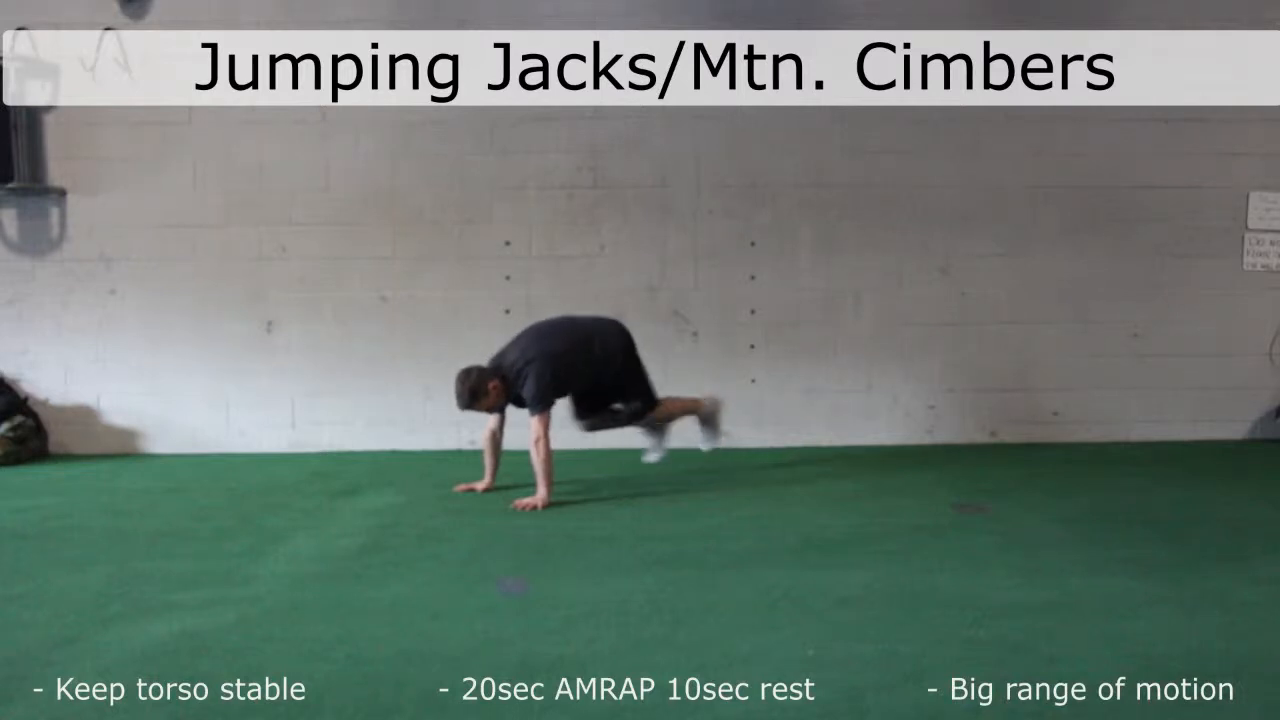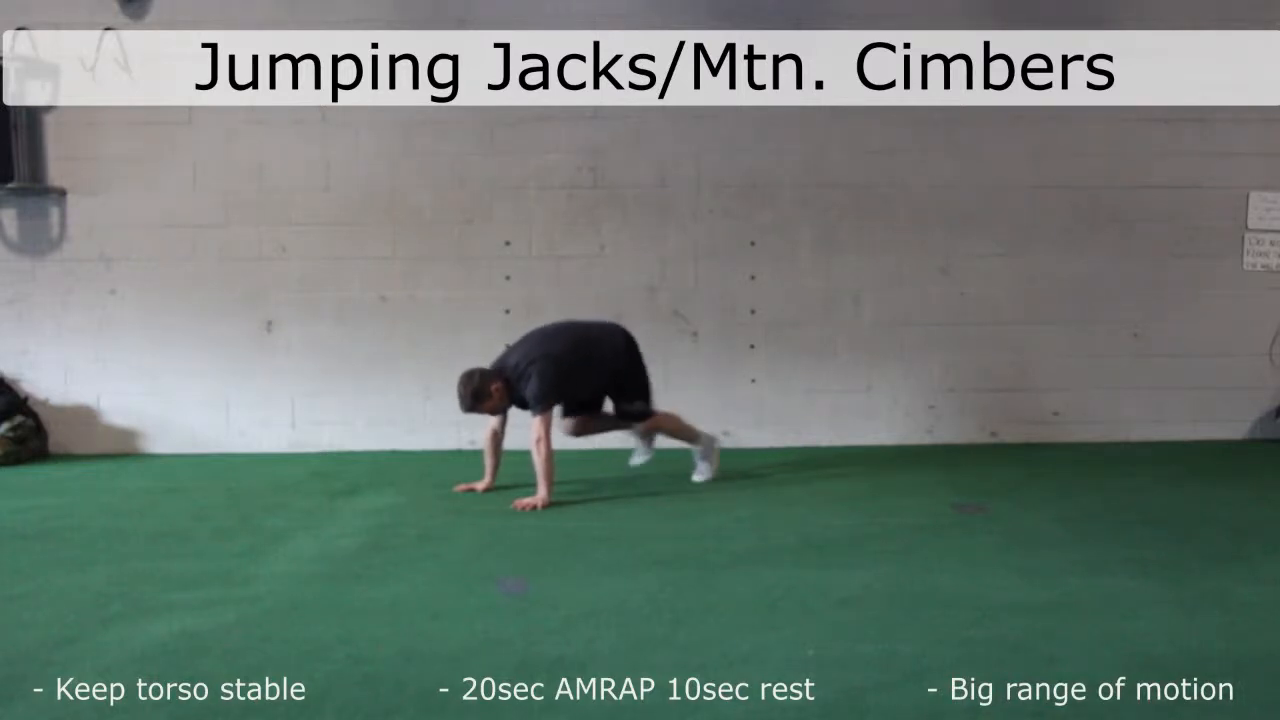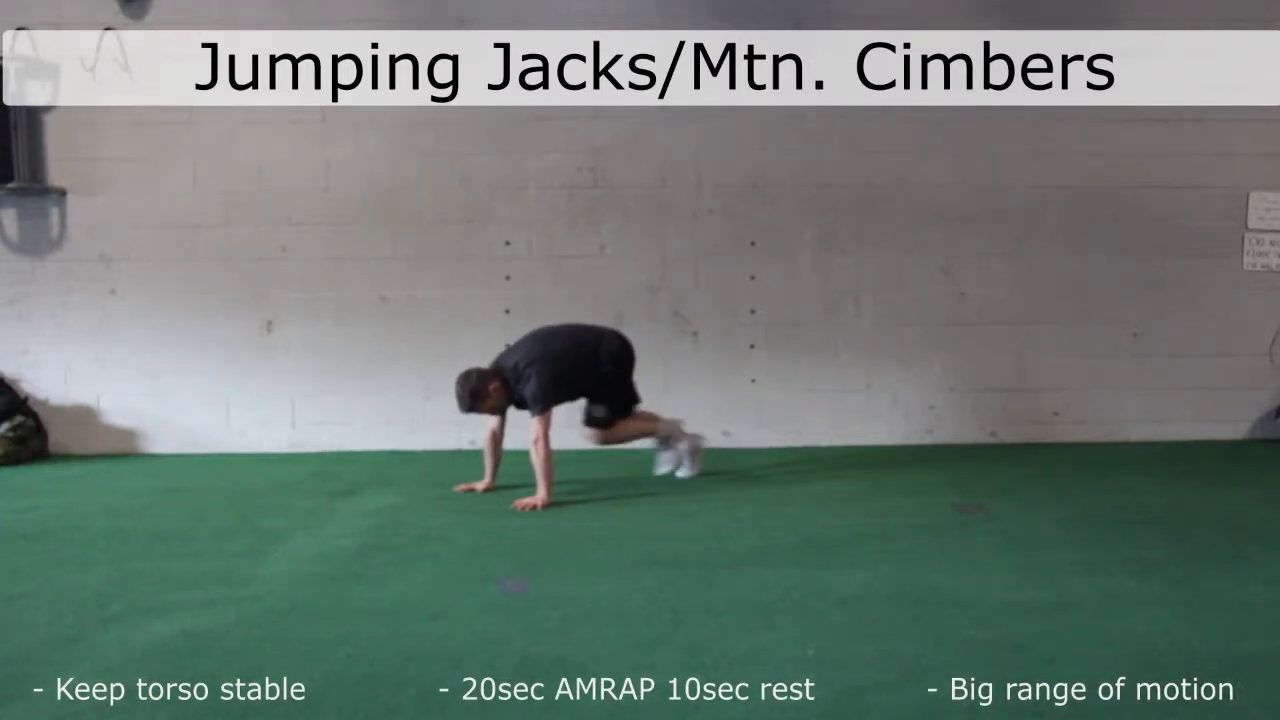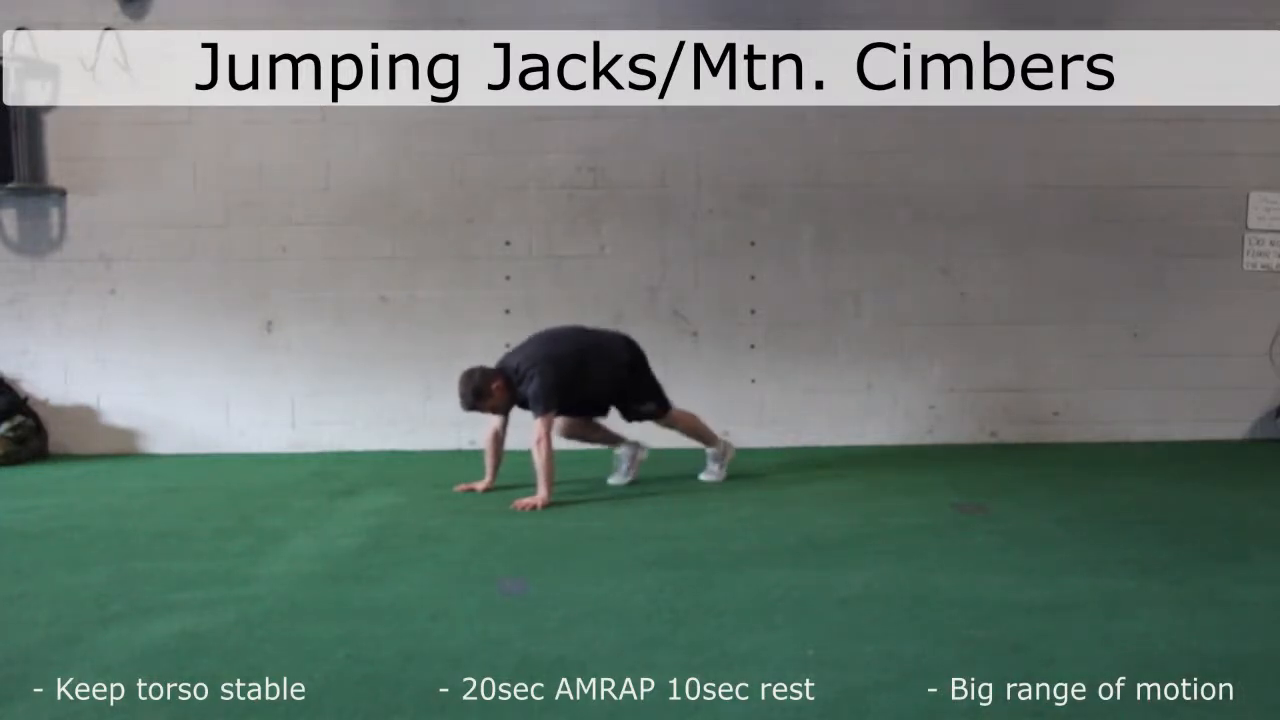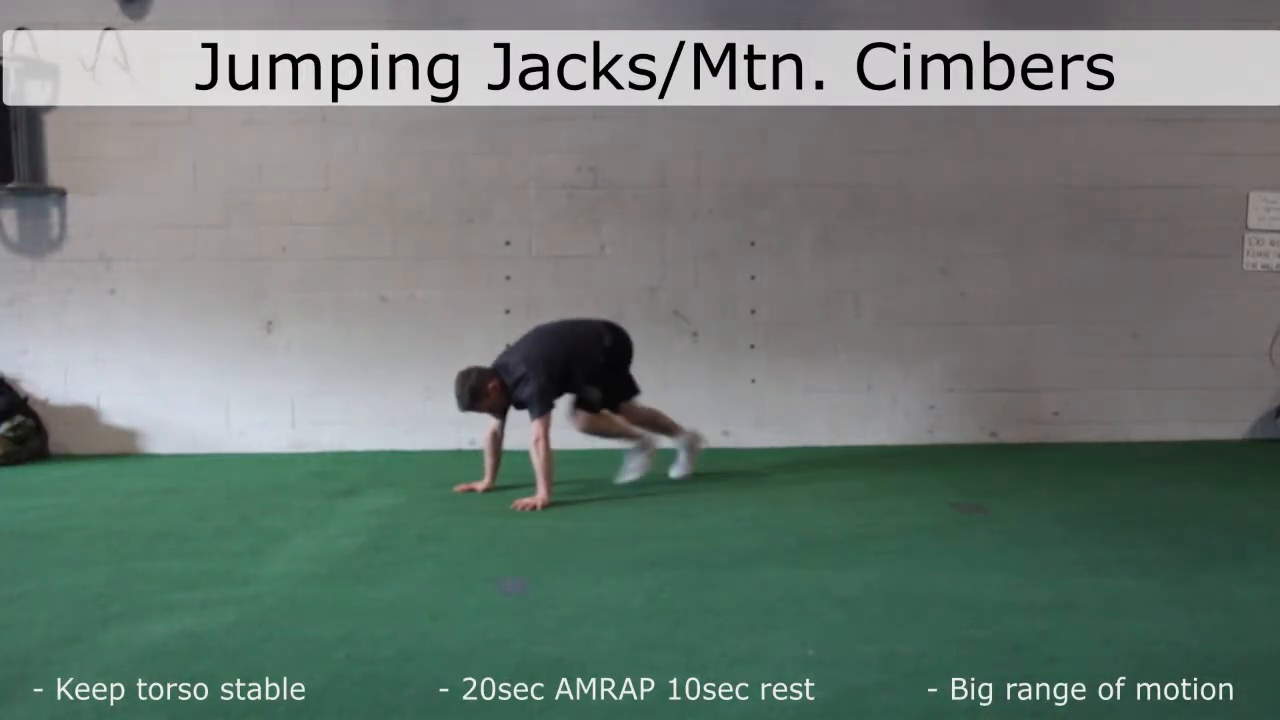
dt=1s
person 1, frame 1
left shoulder: (532, 377)
right shoulder: (495, 373)
left elbow: (539, 437)
right elbow: (493, 430)
left wrist: (543, 494)
right wrist: (488, 480)
left hip: (611, 346)
right hip: (592, 355)
left knee: (645, 411)
right knee: (589, 421)
left ankle: (704, 408)
right ankle: (653, 426)
person 1, frame 2
left shoulder: (535, 378)
right shoulder: (497, 376)
left elbow: (540, 438)
right elbow: (494, 431)
left wrist: (543, 494)
right wrist: (487, 480)
left hip: (615, 348)
right hip: (588, 360)
left knee: (641, 418)
right knee: (575, 425)
left ankle: (702, 443)
right ankle: (641, 433)
person 1, frame 3
left shoulder: (533, 379)
right shoulder: (496, 376)
left elbow: (539, 438)
right elbow: (494, 431)
left wrist: (543, 494)
right wrist: (487, 480)
left hip: (612, 354)
right hip: (595, 359)
left knee: (599, 433)
right knee: (624, 417)
left ankle: (670, 433)
right ankle: (685, 442)
person 1, frame 4
left shoulder: (536, 379)
right shoulder: (502, 375)
left elbow: (541, 439)
right elbow: (496, 431)
left wrist: (543, 494)
right wrist: (488, 480)
left hip: (620, 359)
right hip: (594, 369)
left knee: (663, 415)
right knee: (565, 426)
left ankle: (718, 449)
right ankle: (628, 450)
person 1, frame 5
left shoulder: (530, 381)
right shoulder: (493, 375)
left elbow: (538, 438)
right elbow: (494, 430)
left wrist: (543, 495)
right wrist: (487, 480)
left hip: (609, 345)
right hip: (587, 353)
left knee: (584, 420)
left ankle: (656, 441)
right ankle: (667, 440)
